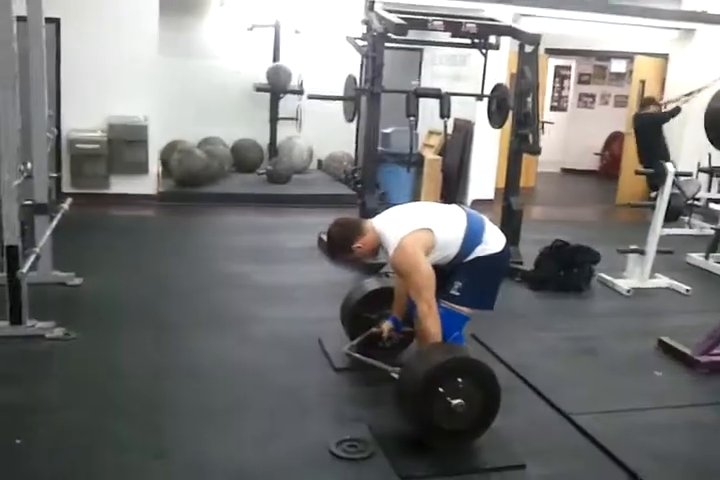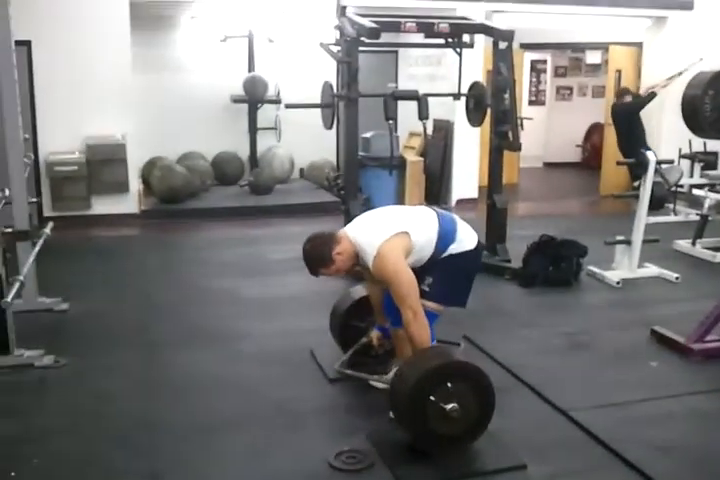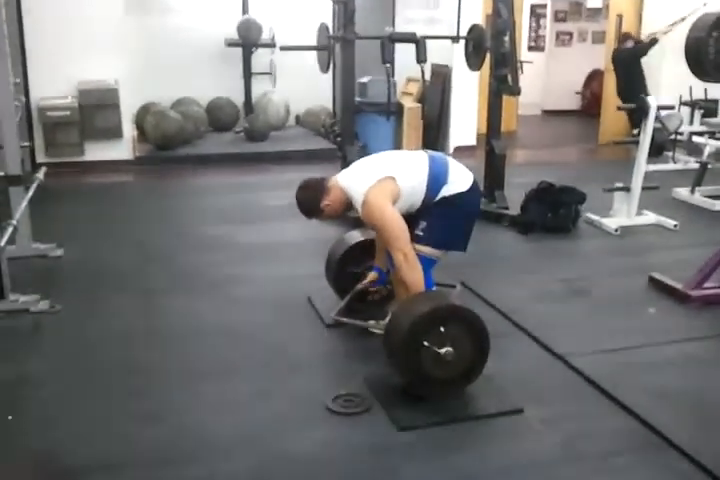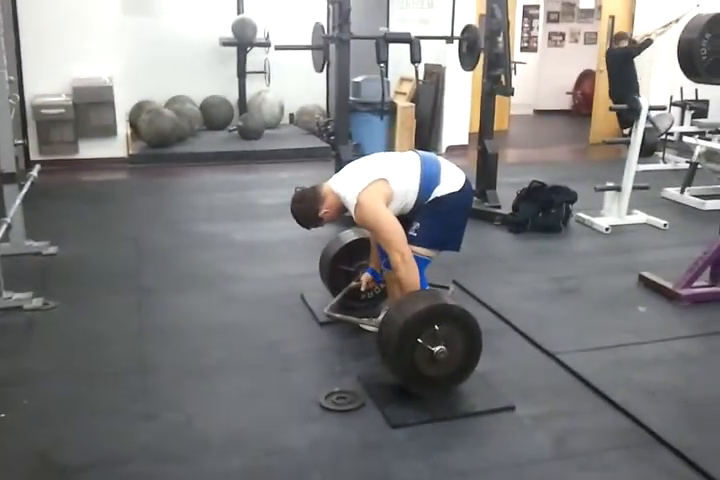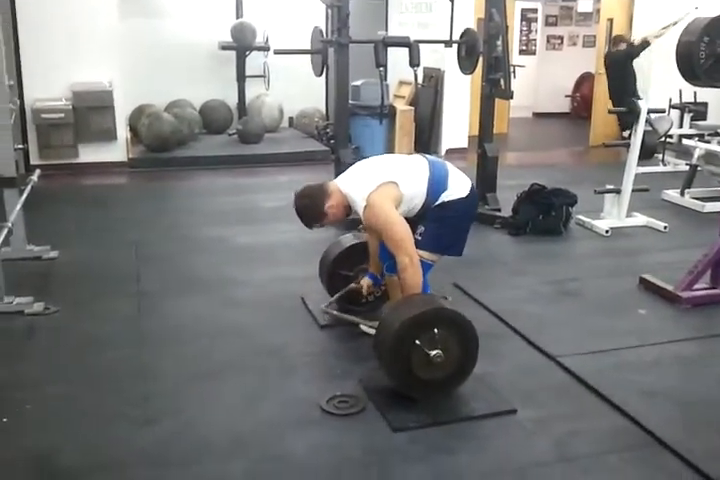
dt=1s
person 1, frame 1
left shoulder: (404, 247)
right shoulder: (381, 225)
left elbow: (427, 307)
right elbow: (404, 278)
right wrist: (395, 319)
left hip: (487, 251)
right hip: (461, 241)
left knee: (444, 325)
right knee: (418, 303)
person 1, frame 2
left shoulder: (383, 255)
right shoulder: (350, 237)
left elbow: (412, 313)
right elbow: (374, 283)
right wrist: (381, 326)
left hip: (459, 248)
right hip: (432, 240)
left knee: (421, 318)
right knee: (392, 307)
person 1, frame 3
left shoulder: (370, 200)
right shoulder: (349, 180)
left elbow: (405, 255)
right elbow: (385, 228)
right wrist: (379, 268)
left hip: (458, 193)
right hip: (433, 186)
left knee: (417, 263)
right knee: (395, 253)
person 1, frame 4
left shoulder: (364, 203)
right shoulder: (345, 182)
left elbow: (402, 256)
right elbow: (379, 228)
right wrist: (374, 269)
left hip: (450, 191)
left knee: (411, 263)
right knee: (388, 251)
person 1, frame 5
left shoulder: (373, 204)
right shoulder: (347, 184)
left elbow: (408, 259)
right elbow: (375, 231)
right wrist: (373, 274)
left hip: (454, 197)
right hip: (428, 187)
left knee: (415, 268)
right knee: (388, 254)
